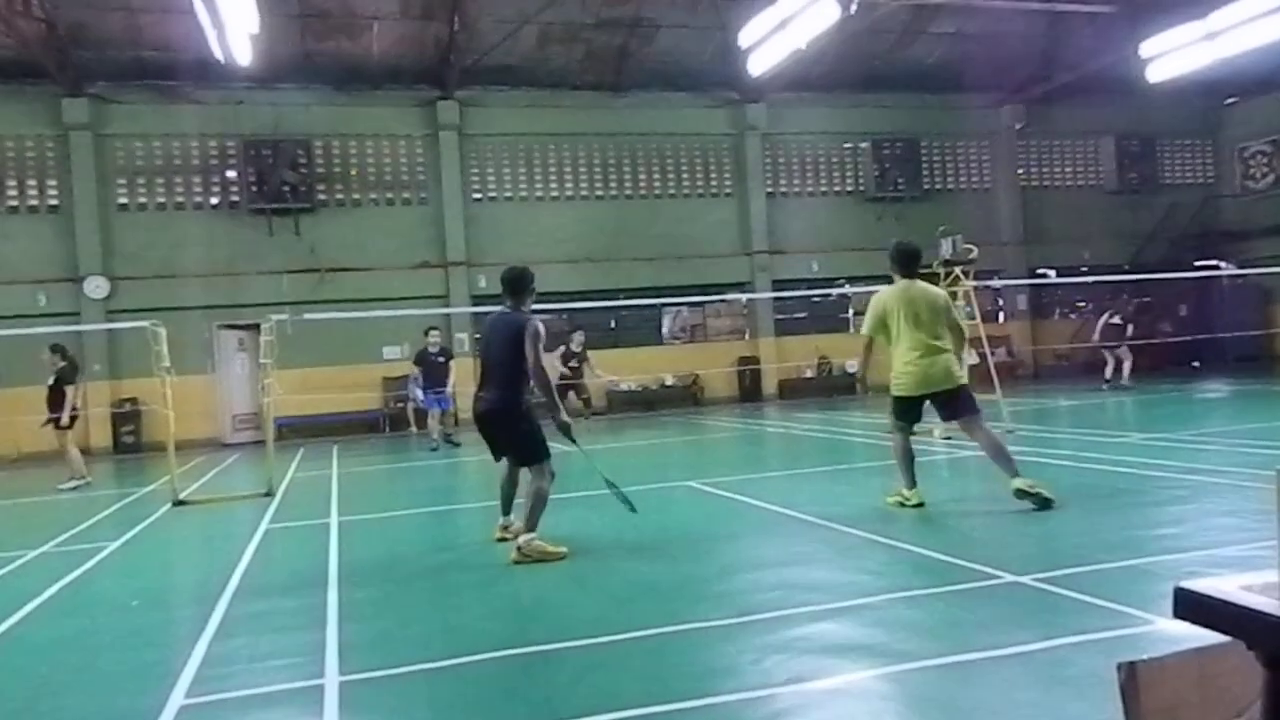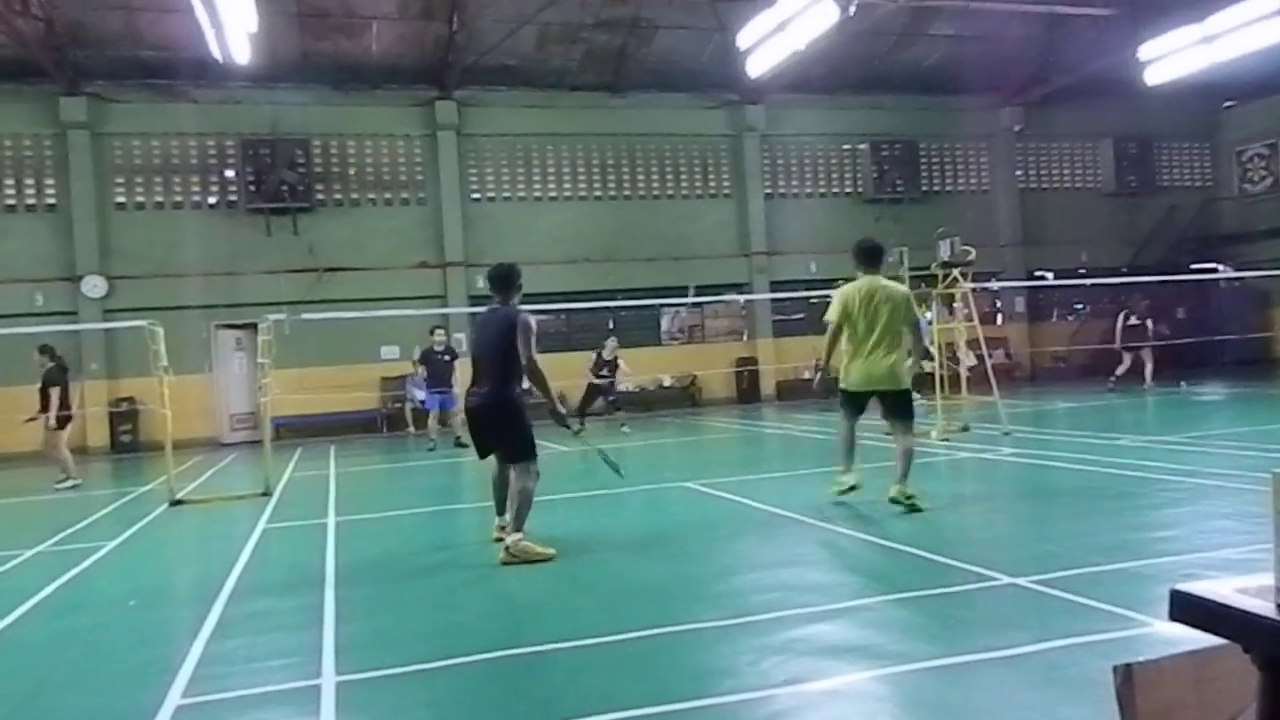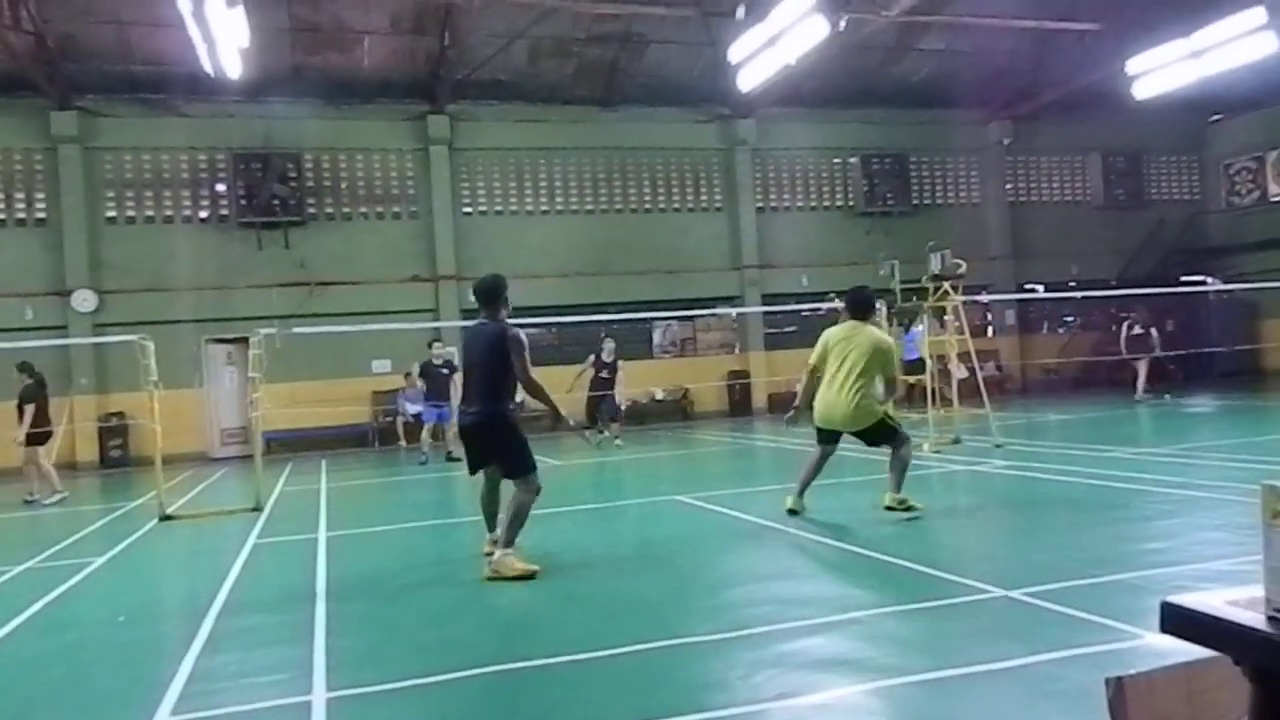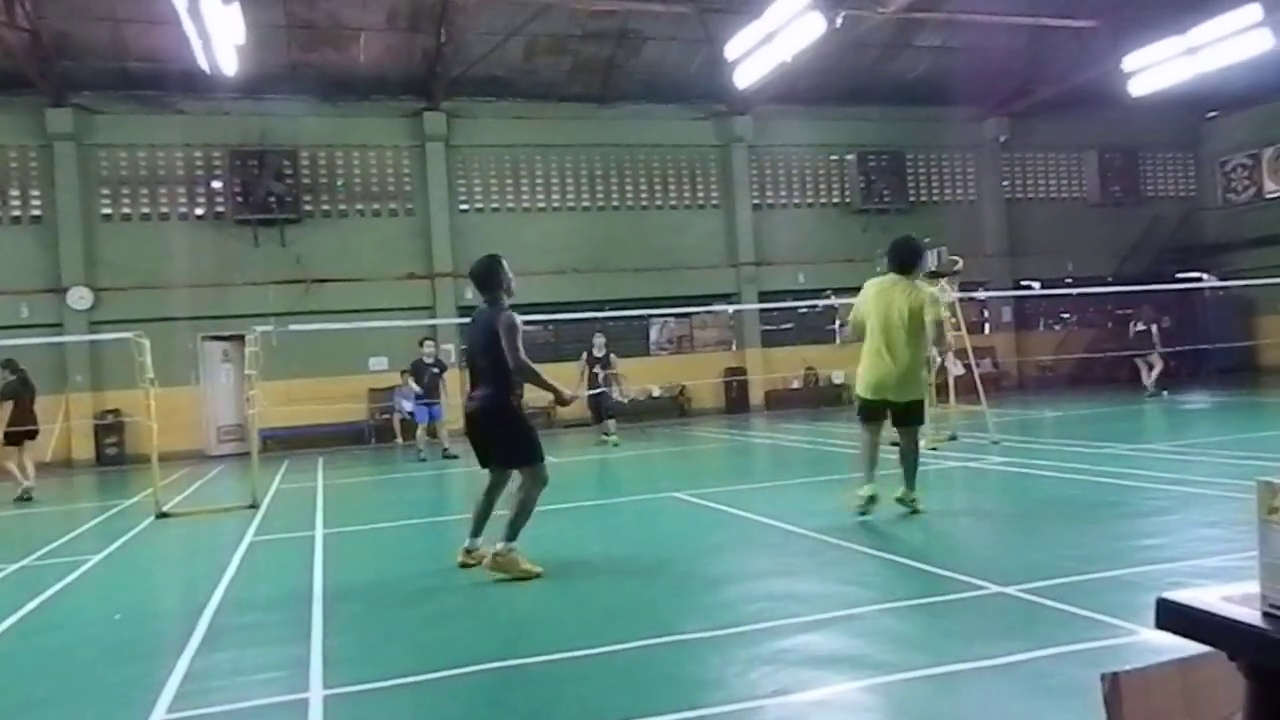
dt=0.3s
person 1, frame 1
left shoulder: (491, 323)
right shoulder: (530, 325)
right elbow: (536, 368)
right wrist: (558, 411)
left hip: (484, 405)
right hip: (510, 406)
left knee: (513, 461)
right knee: (542, 471)
left ankle: (506, 523)
right ankle: (527, 541)
person 1, frame 2
left shoulder: (481, 320)
right shoulder: (521, 319)
right elbow: (528, 363)
right wrist: (554, 403)
left hip: (476, 401)
right hip: (502, 401)
left knee: (503, 461)
right knee: (526, 469)
left ankle: (502, 523)
right ankle: (514, 541)
person 1, frame 3
left shoulder: (470, 334)
right shoulder: (510, 335)
right elbow: (525, 380)
right wrist: (554, 407)
left hip: (468, 418)
right hip: (495, 419)
left knee: (491, 478)
right knee: (528, 486)
left ankle: (494, 539)
right ankle: (501, 556)
person 1, frame 4
left shoulder: (477, 319)
right shoulder: (506, 318)
right elbow: (518, 365)
right wrist: (557, 391)
left hip: (477, 407)
right hip: (500, 407)
left knee: (498, 479)
right knee: (535, 477)
left ankle: (472, 547)
right ankle: (505, 550)
person 2, frame 1
left shoulder: (882, 298)
right shoulder: (938, 294)
left elbow: (868, 341)
right elbow: (960, 336)
left wrist: (862, 370)
right wrist: (954, 359)
left hip: (908, 377)
right hip: (947, 373)
left knee: (899, 431)
right knee: (977, 430)
left ankle: (910, 491)
right ankle: (1019, 481)
person 2, frame 2
left shoulder: (845, 294)
right shoulder: (900, 293)
left elbow: (833, 332)
right elbow: (916, 334)
left wrist: (823, 366)
right wrist: (915, 357)
left hip: (856, 374)
right hip: (893, 374)
left knee: (848, 422)
right knee: (904, 432)
left ankle: (847, 475)
right ankle: (900, 487)
person 2, frame 3
left shoulder: (831, 334)
right shoulder: (883, 342)
left elbow: (811, 373)
right elbow: (891, 384)
left wrist: (799, 406)
right wrist: (881, 402)
left hip: (825, 410)
right hip: (861, 412)
left knee: (822, 453)
right knee: (901, 443)
left ankle: (795, 499)
right ankle: (895, 497)
person 2, frame 4
left shoulder: (871, 287)
right shoulder: (926, 295)
left elbow: (854, 324)
right elbow: (938, 340)
right wrist: (933, 349)
left hip: (872, 378)
right hip: (908, 380)
left knee: (871, 434)
right knee: (909, 437)
left ankle: (868, 486)
right ankle: (909, 492)
